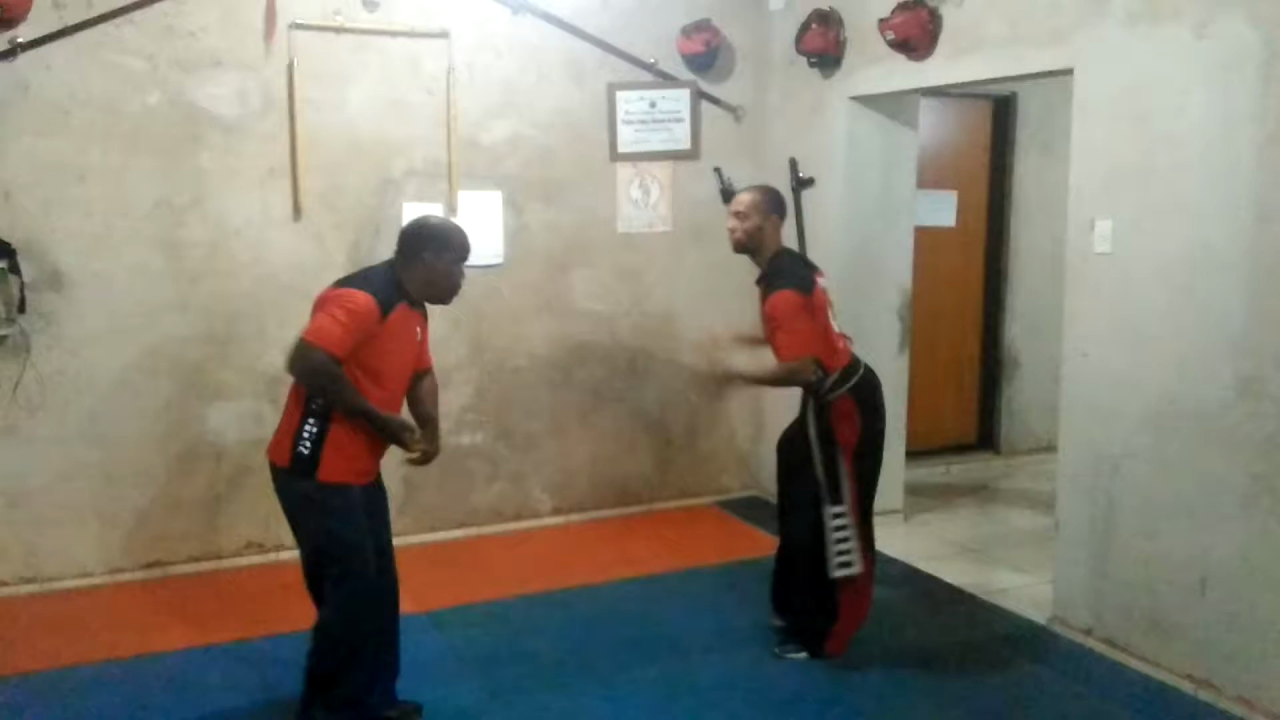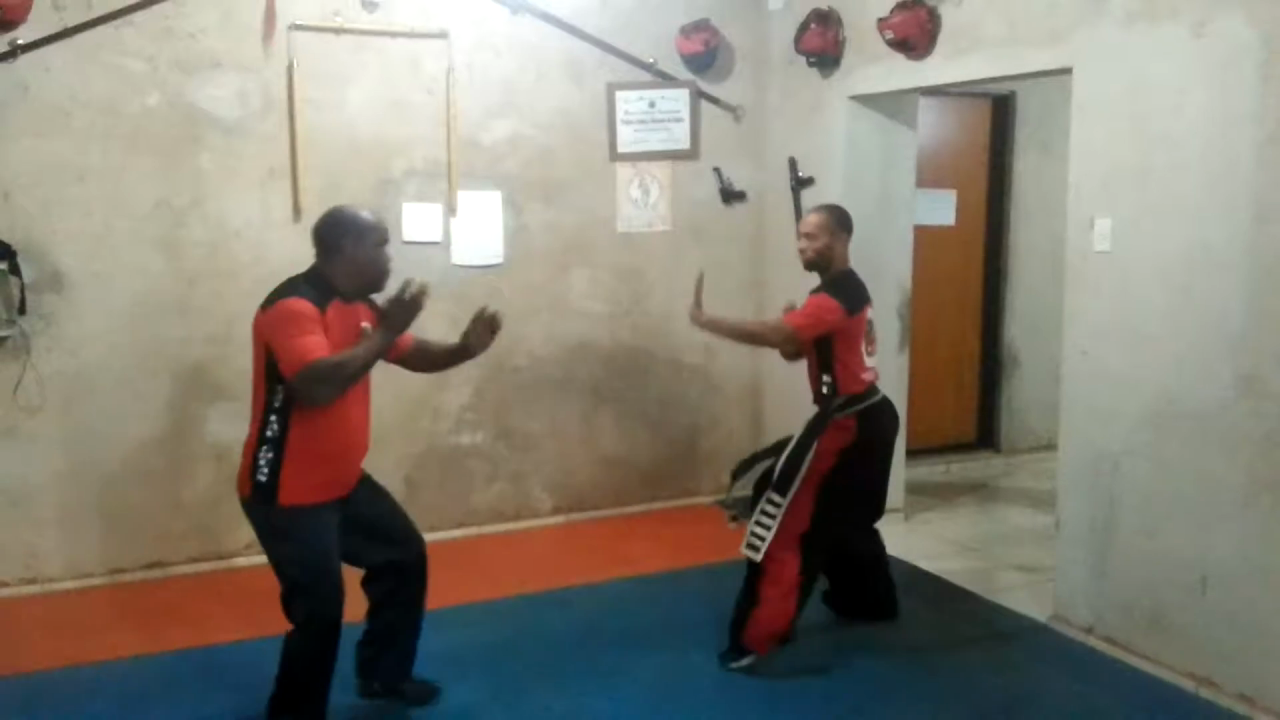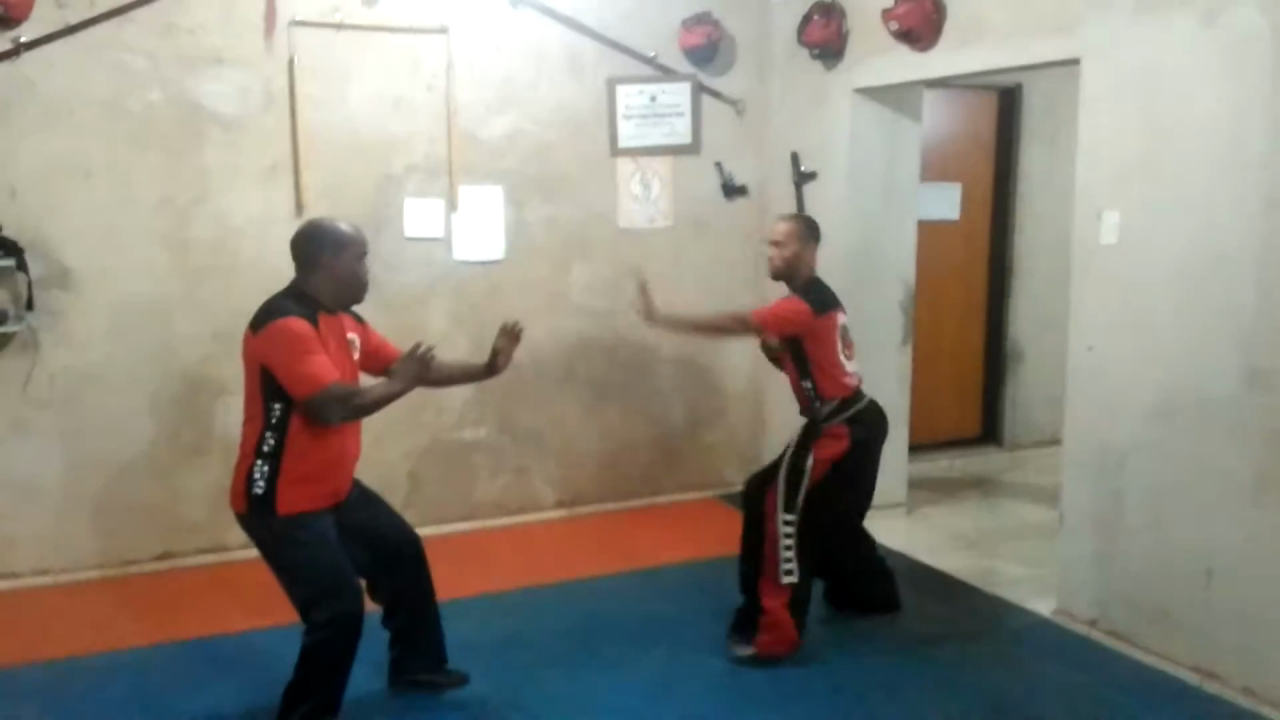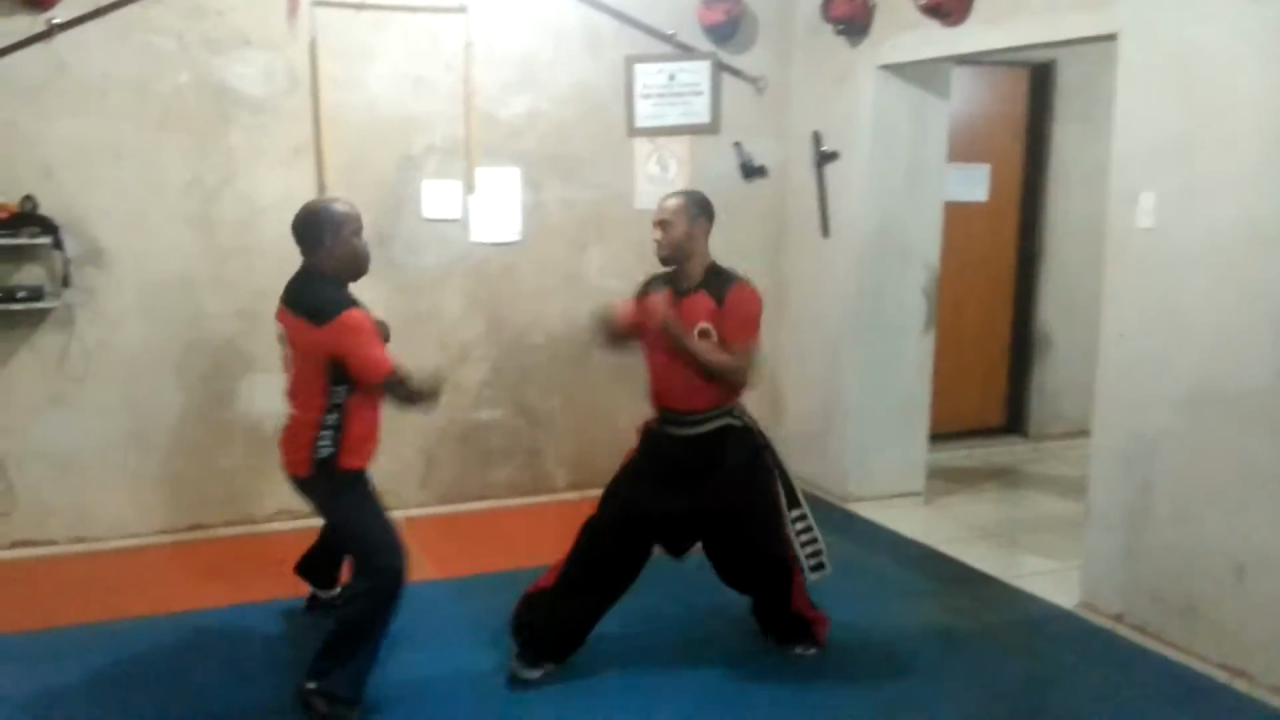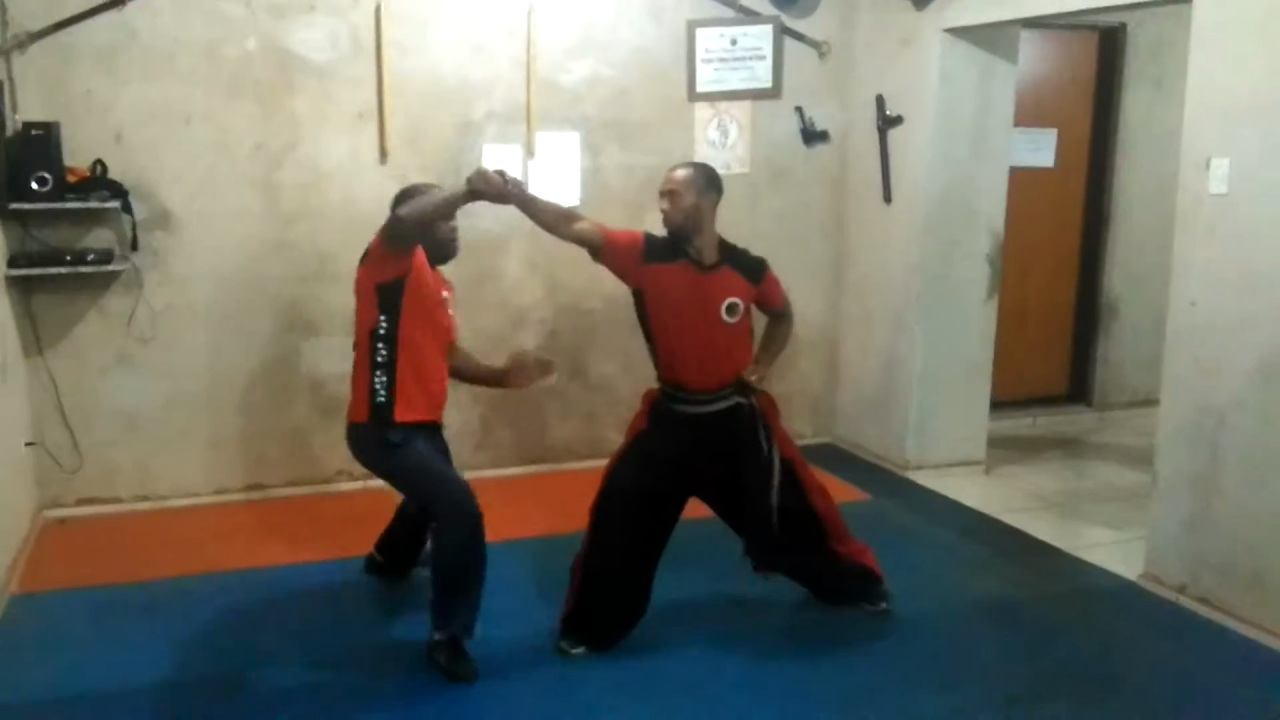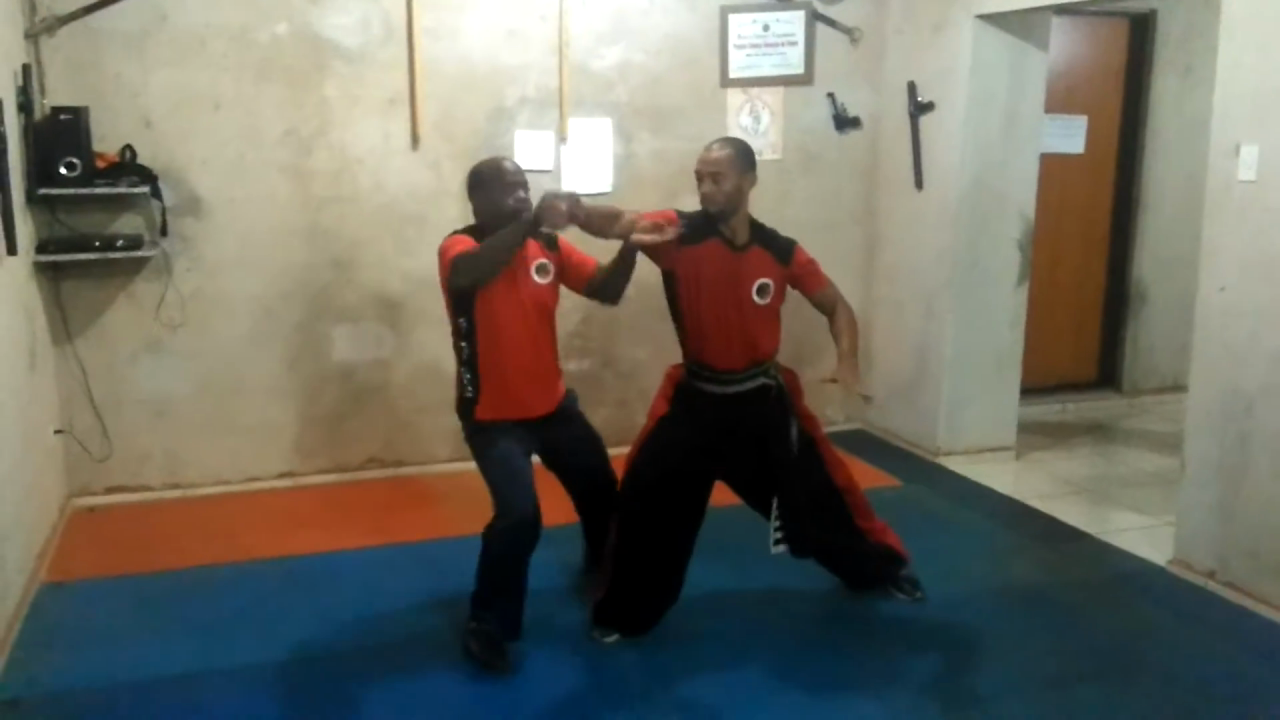
dt=0.5s
person 1, frame 1
left shoulder: (413, 308)
right shoulder: (360, 299)
left elbow: (421, 374)
right elbow: (306, 363)
left wrist: (428, 427)
right wrist: (380, 420)
left hip: (359, 470)
right hip: (314, 471)
left knee: (379, 586)
right knee: (351, 593)
person 1, frame 2
left shoulder: (360, 307)
right shoulder: (291, 308)
left elbow: (417, 355)
right elbow: (317, 380)
left wrist: (465, 346)
right wrist: (381, 337)
left hip: (344, 481)
right hip: (286, 492)
left knee: (404, 555)
right knee: (318, 611)
left ankle: (385, 674)
person 1, frame 3
left shoulder: (343, 320)
right shoulder: (283, 325)
left elbow: (405, 364)
right elbow: (333, 405)
left wrist: (486, 368)
right wrist: (400, 383)
left hip: (334, 487)
right hip: (281, 503)
left knee: (402, 553)
right knee: (339, 609)
left ankle: (417, 663)
person 1, frame 4
left shoulder: (311, 291)
right shoulder: (336, 312)
right elbow: (391, 383)
left wrist: (373, 339)
right wrist: (423, 391)
left hip: (323, 451)
right hip: (330, 462)
left knee: (356, 523)
right knee: (383, 567)
left ankle: (323, 586)
person 1, frame 5
left shoulder: (436, 283)
right shoulder: (393, 260)
left elbow: (449, 357)
right elbow: (405, 218)
left wrist: (502, 374)
right wrist: (472, 189)
left hip: (419, 423)
right hip: (384, 427)
left knee: (428, 499)
right knee: (459, 513)
left ankle: (388, 558)
right ankle: (449, 634)
person 1, frame 6
left shoulder: (549, 246)
right shoulder: (461, 246)
left elbow: (605, 291)
right elbow: (467, 277)
left wrist: (630, 245)
right wrist: (529, 223)
left hip: (552, 405)
right hip: (491, 416)
left knee: (599, 487)
right knee: (519, 517)
left ankle: (605, 566)
right ankle: (487, 624)
person 2, frame 1
left shoulder: (784, 287)
right shoulder: (789, 268)
left elbow: (799, 368)
left wrist: (735, 376)
right wrist: (759, 337)
left hip: (843, 403)
right hip: (842, 395)
left knee: (833, 513)
right knee: (803, 505)
left ankle: (822, 631)
right ankle: (796, 609)
person 2, frame 2
left shoulder: (836, 299)
right shoulder: (845, 290)
left elbow: (778, 337)
right elbow: (795, 348)
left wrist: (704, 318)
right wrist: (795, 325)
left hip: (848, 423)
right hip: (869, 418)
left knee: (784, 507)
right knee: (845, 520)
left ankle: (759, 634)
right ankle: (869, 602)
person 2, frame 3
left shoulder: (803, 306)
right shoulder: (813, 300)
left elbow: (737, 323)
right elbow: (789, 353)
left wrist: (662, 318)
right wrist: (777, 351)
left hip: (839, 431)
right hip: (854, 422)
left knee: (771, 509)
right knee: (836, 518)
left ankle: (770, 632)
right ankle: (870, 594)
person 2, frame 4
left shoulder: (736, 293)
right shoulder: (653, 291)
left elbow: (738, 371)
right elbow: (616, 331)
left wrist: (671, 329)
right wrist: (615, 322)
left hip: (726, 440)
right hip: (667, 437)
left knee: (762, 538)
right knee: (610, 532)
left ankle: (798, 627)
right ankle: (542, 639)
person 2, frame 5
left shoulder: (749, 270)
right shoulder: (645, 256)
left elbow: (783, 316)
right elbow: (574, 225)
left wrist: (760, 365)
right wrist: (511, 191)
left hip: (738, 416)
right hip: (674, 418)
left knee: (794, 506)
right knee: (621, 513)
left ankle: (857, 581)
right ankle: (590, 625)
person 2, frame 6
left shoulder: (781, 252)
right shoulder: (678, 234)
left elbow: (836, 306)
right elbow: (617, 223)
left wrist: (847, 363)
right wrist: (573, 211)
left hip: (762, 399)
right hip: (695, 400)
left knee: (819, 490)
right knee: (646, 498)
left ankle: (882, 568)
right ankle: (624, 613)
